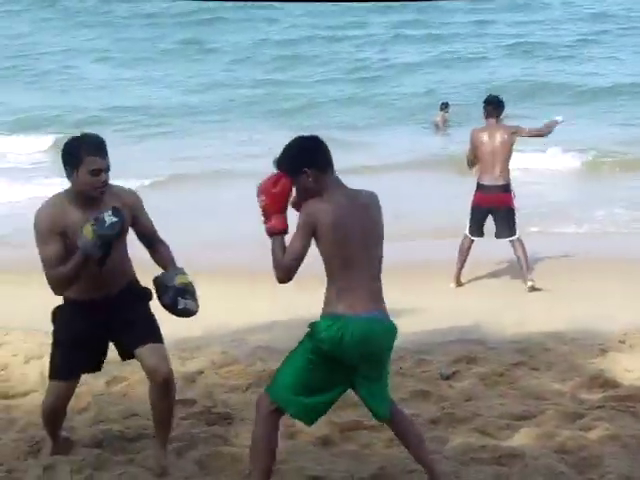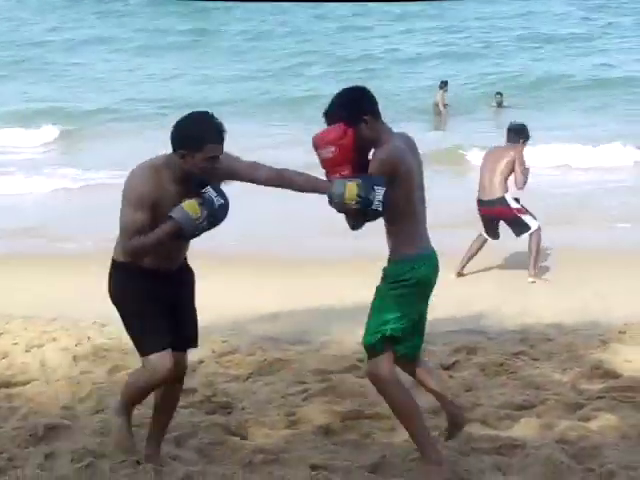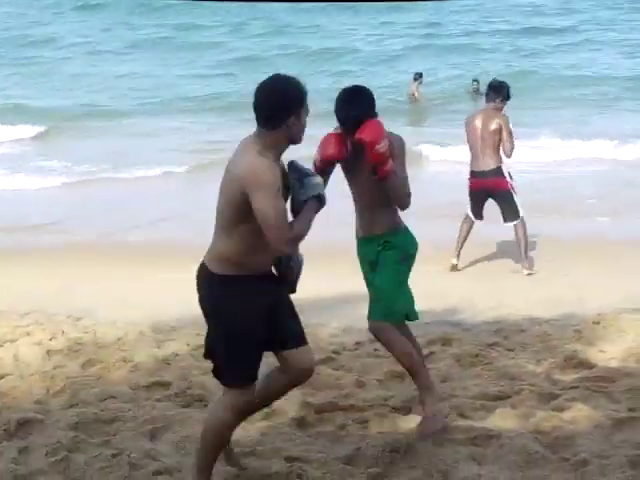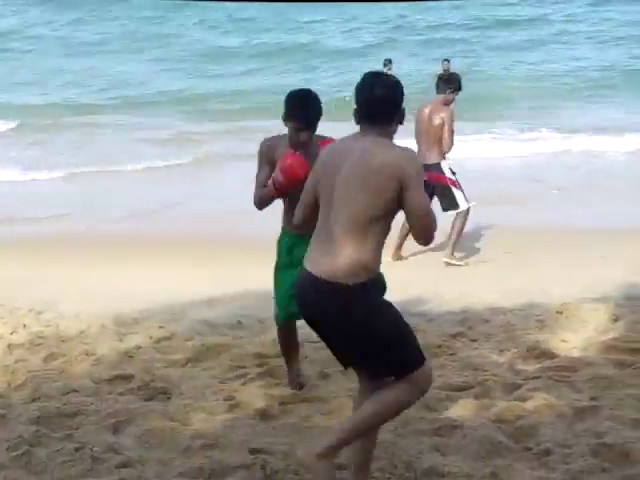
dt=0.4s
person 1, frame 1
left shoulder: (126, 200)
right shoulder: (50, 215)
left elbow: (154, 241)
right elbow: (57, 284)
left wrist: (175, 273)
right wrist: (85, 249)
left hip: (127, 298)
right hip: (78, 309)
left knee: (162, 373)
right knee: (57, 398)
left ankle: (161, 450)
right ankle: (56, 444)
person 1, frame 2
left shoulder: (217, 167)
right shoulder: (144, 180)
left elbow: (275, 175)
right elbow: (129, 249)
left wrist: (334, 189)
right wrist: (177, 222)
left hip: (176, 274)
right hip: (133, 277)
left knee: (178, 369)
right knee: (161, 368)
left ankle: (152, 449)
right ankle: (122, 409)
person 1, frame 3
left shoulder: (261, 151)
right shoulder: (258, 169)
right elbow: (282, 244)
right wrist: (312, 206)
left hip: (260, 278)
right hip: (226, 286)
left knee: (302, 365)
right knee: (237, 397)
left ankle: (224, 428)
person 1, frame 4
left shoulder: (331, 152)
right shoulder: (402, 160)
left elbow: (301, 219)
right elbow: (425, 234)
right wrist: (418, 190)
left hip: (312, 285)
right hip: (346, 293)
left knee: (375, 376)
right knee: (417, 377)
person 2, frame 1
left shoulder: (313, 210)
right shoulder: (371, 201)
left elbow: (283, 274)
left wrist: (274, 222)
left hip: (335, 330)
right hip: (379, 328)
left knee: (268, 407)
right knee: (385, 408)
person 2, frame 2
left shoulder: (386, 156)
right shoulder: (405, 143)
left elbow: (356, 214)
left wrist: (337, 171)
left hip: (406, 268)
right hip: (423, 261)
left knee: (379, 367)
right knee: (403, 353)
right ankle: (451, 408)
person 2, frame 3
left shoulder: (393, 143)
right shoulder: (342, 142)
left elbow: (403, 201)
left wrist: (383, 162)
right wrist: (322, 163)
left hip: (394, 241)
right hip: (366, 243)
left knee: (381, 324)
right knee: (393, 320)
left ankle: (430, 403)
right ankle: (425, 385)
person 2, frame 4
left shoulder: (324, 147)
right shoulder: (270, 148)
right elbow: (259, 201)
right wrist: (278, 184)
right hip: (292, 242)
right knee: (285, 316)
right ankle: (293, 367)
person 3, frame 1
left shoulder: (475, 134)
right shoulder: (510, 131)
left elbow: (470, 164)
right elbow: (543, 132)
right wrist: (555, 121)
left hip: (482, 191)
right hip: (502, 192)
left knee: (470, 235)
right knee: (513, 238)
left ankle: (456, 278)
right ankle: (529, 279)
person 3, frame 2
left shoulder: (490, 152)
right shoulder: (516, 152)
right elbow: (520, 185)
right wrist: (525, 171)
left hip: (483, 203)
right hip: (501, 202)
left knee: (487, 234)
right knee: (534, 229)
left ankle: (460, 268)
right ankle: (532, 273)
person 3, frame 3
left shoulder: (470, 119)
right shoulder: (501, 119)
right elbow: (508, 152)
right wrist: (510, 136)
left hip: (475, 176)
right hip: (496, 175)
left knee: (471, 217)
right knee: (517, 219)
left ankle: (456, 257)
right ankle: (525, 264)
person 3, frame 4
left shoulder: (421, 110)
right shoulder: (446, 112)
right elbow: (446, 148)
right wrist: (450, 132)
left hip: (421, 168)
right hip: (438, 168)
right knee: (463, 209)
left ankle: (397, 251)
right ankle: (449, 254)
